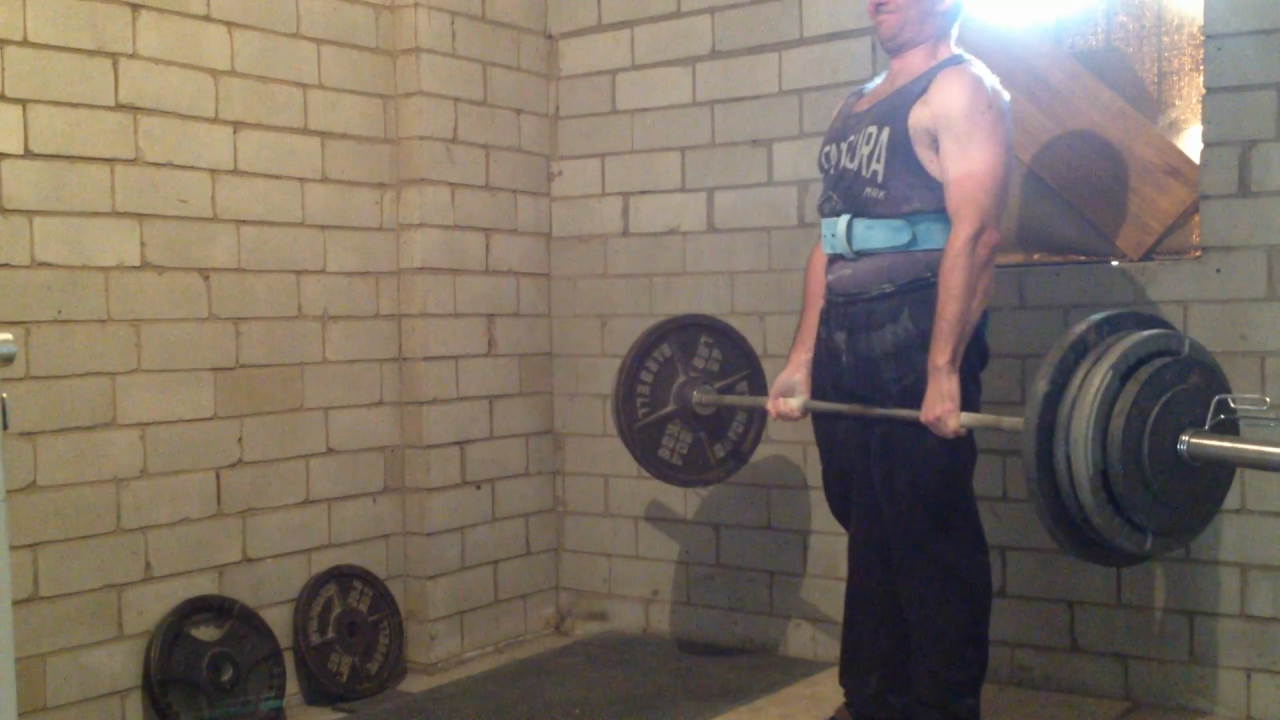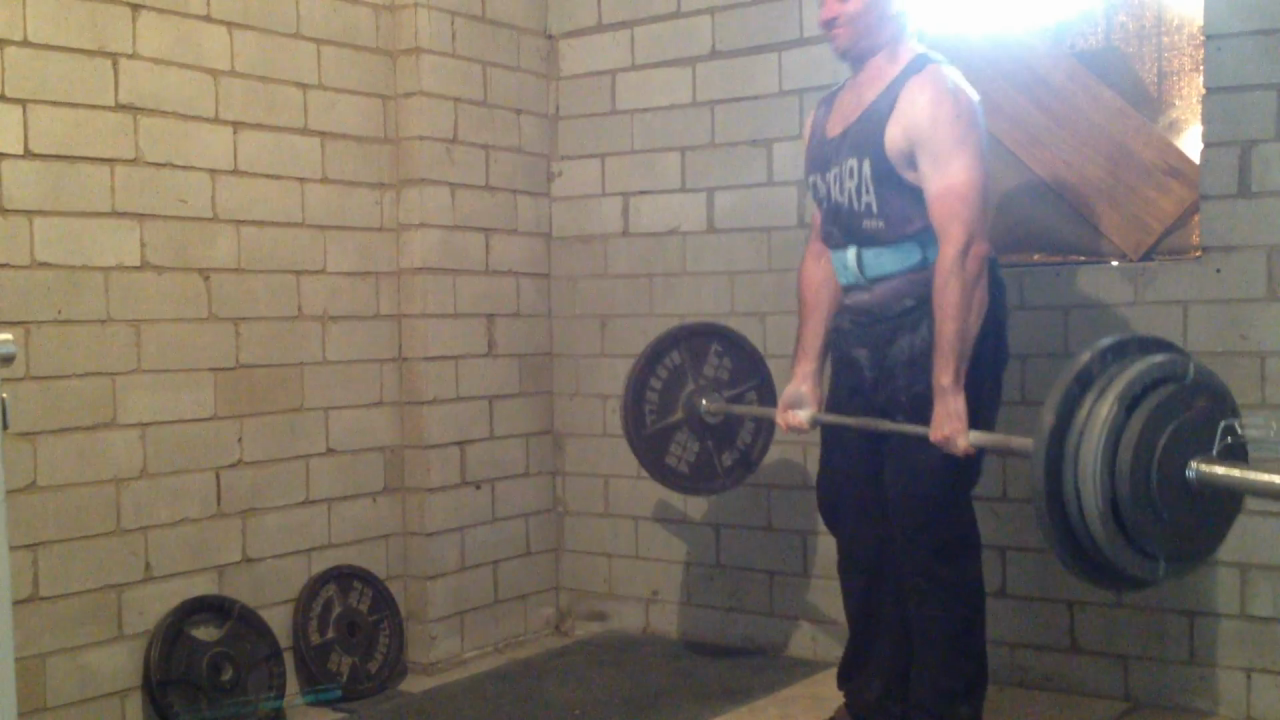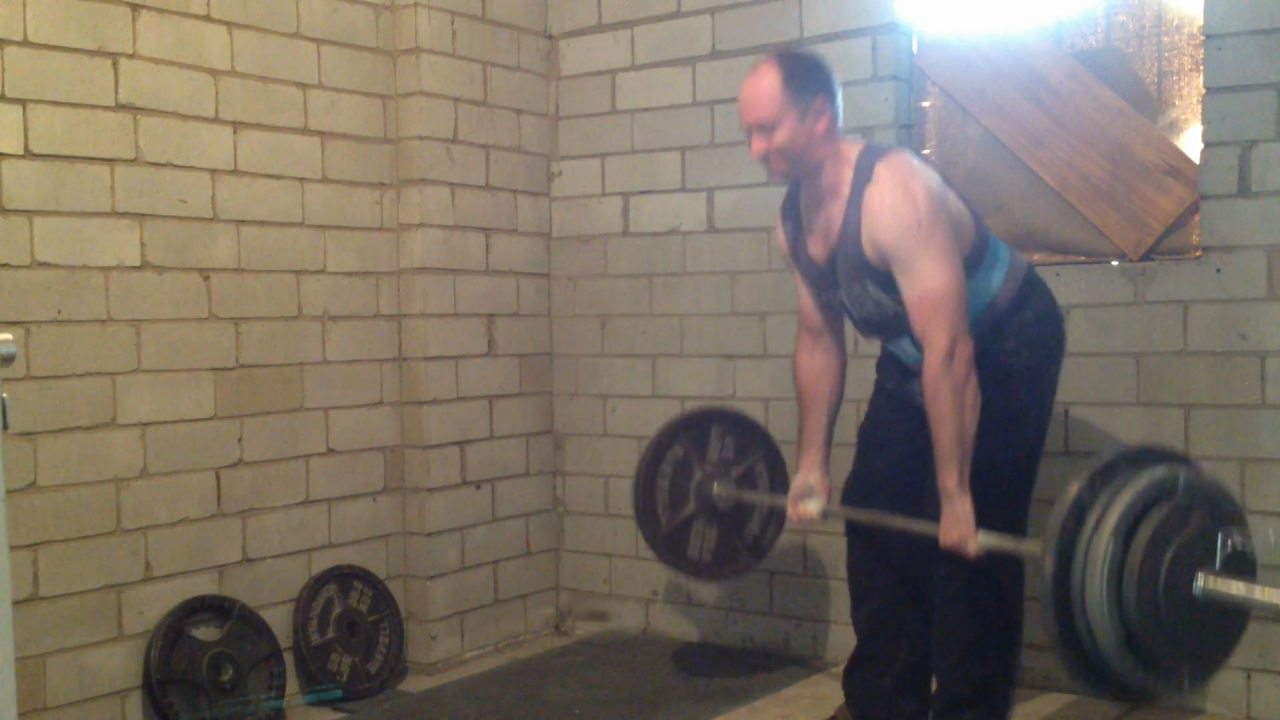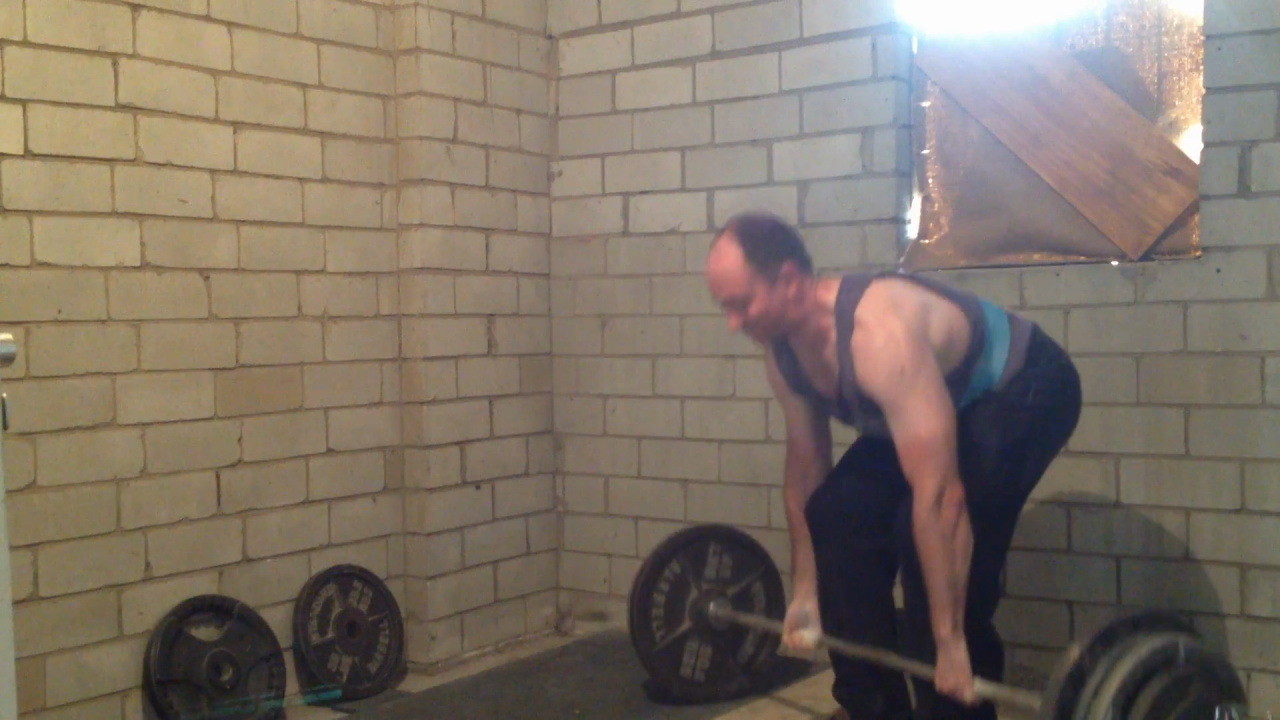
dt=0.5s
person 1, frame 1
left shoulder: (962, 90)
right shoulder: (858, 103)
left elbow: (975, 232)
left wrist: (945, 370)
right wrist: (802, 356)
left hip: (916, 333)
right hip: (844, 336)
left knee: (931, 534)
right knee: (867, 529)
person 1, frame 2
left shoulder: (933, 94)
right shoulder: (827, 112)
left elbow: (962, 246)
left wrist: (950, 389)
right wrist: (806, 370)
left hip: (932, 337)
right hip: (862, 343)
left knee: (928, 534)
right knee: (857, 527)
person 1, frame 3
left shoulder: (894, 195)
right shoulder: (793, 219)
left elbow: (949, 351)
right elbow: (818, 340)
left wrist: (955, 496)
right wrist: (811, 463)
left hip: (1006, 343)
right hip: (910, 356)
left knee: (966, 540)
right knee: (873, 513)
person 1, frame 4
left shoulder: (882, 335)
right shoulder: (785, 350)
left elbow: (938, 496)
right elbow: (805, 465)
left wrist: (950, 644)
right wrist: (806, 590)
left hip: (1021, 393)
right hip: (939, 400)
left knee: (923, 535)
right knee: (837, 514)
